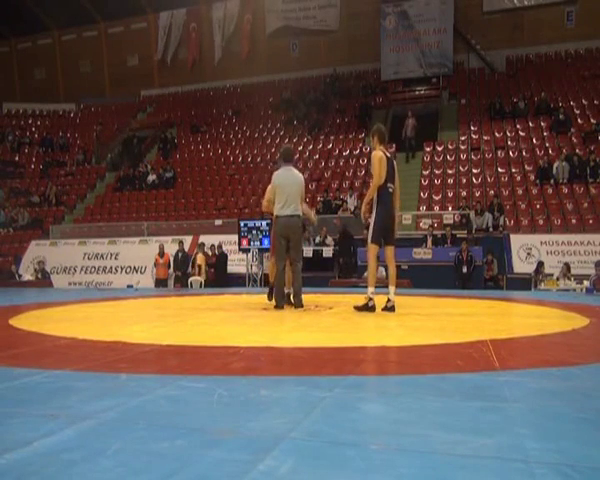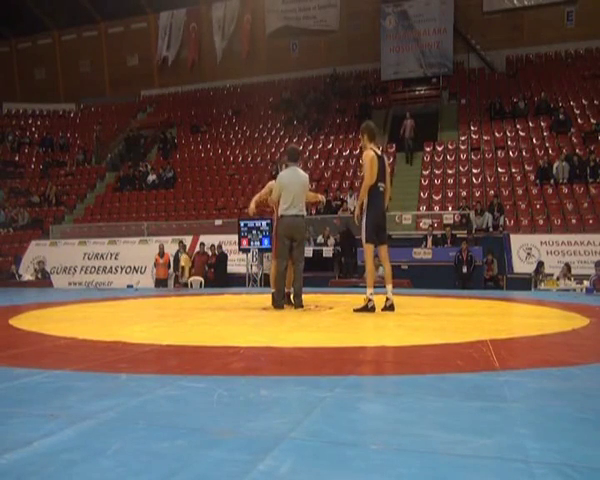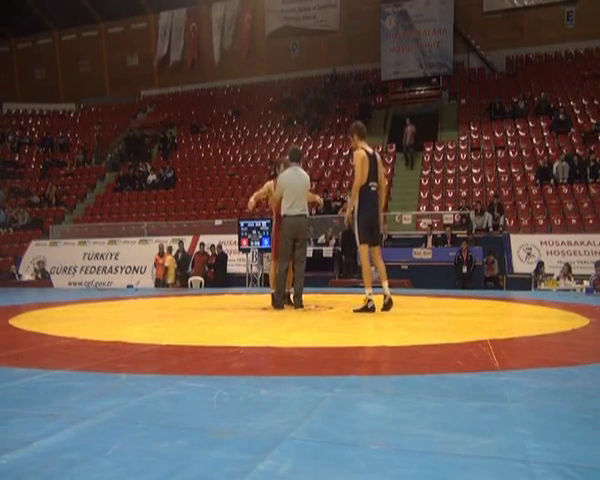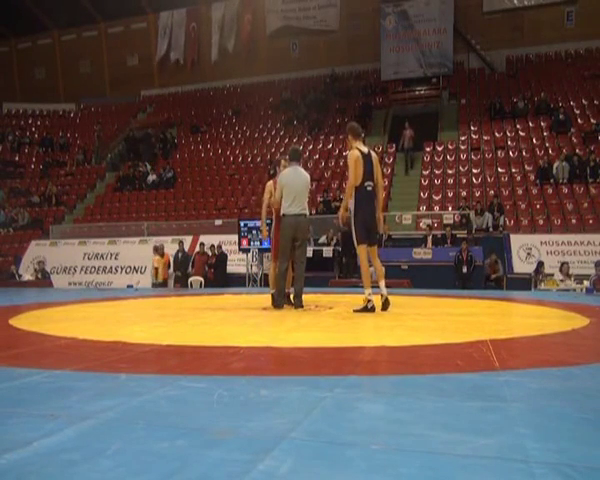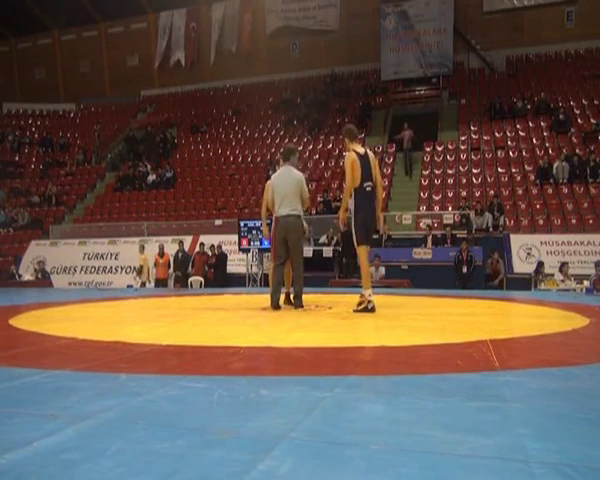
dt=0.4s
person 1, frame 1
left shoulder: (376, 154)
right shoulder: (391, 159)
left elbow: (377, 181)
left wrist: (365, 202)
left hip: (380, 208)
right hip: (390, 210)
left knee: (371, 253)
right knee: (390, 257)
left ankle: (371, 299)
right ankle: (391, 300)
person 1, frame 2
left shoulder: (368, 153)
right shoulder: (382, 156)
left elbow: (368, 181)
left wrist: (358, 204)
left hip: (371, 207)
right hip: (381, 208)
left knee: (368, 254)
right knee: (384, 255)
left ankle: (370, 300)
right ankle: (389, 299)
person 1, frame 3
left shoulder: (359, 153)
right shoulder: (376, 155)
left elbow: (358, 181)
right elbow: (383, 185)
left wrist: (349, 207)
left hip: (362, 207)
right hip: (374, 208)
left knee: (364, 254)
right knee: (377, 254)
left ankle: (369, 300)
right ankle: (387, 294)
person 1, frame 4
left shoulder: (353, 154)
right shoulder: (373, 155)
left elbow: (351, 182)
right elbow: (380, 185)
left wrist: (343, 207)
right wrist: (379, 211)
left hip: (359, 207)
right hip: (372, 208)
left knee: (362, 255)
right knee: (374, 255)
left ankle: (369, 301)
right ankle: (384, 294)
person 1, frame 5
left shoulder: (350, 156)
right shoulder: (370, 155)
left elbow: (349, 185)
right elbow: (379, 184)
left wrist: (342, 210)
right wrist: (379, 211)
left hip: (359, 209)
right hip: (371, 209)
left knee: (362, 256)
right knee: (365, 254)
left ankle: (369, 301)
right ankle: (365, 295)
person 2, frame 1
left shoulder: (276, 176)
right shoulder: (300, 177)
left elbow: (272, 199)
right wrist: (305, 209)
left hip: (280, 220)
right hip: (295, 220)
left knee: (280, 262)
right knee: (296, 261)
left ankle: (280, 300)
right ankle: (297, 299)
person 2, frame 2
left shoulder: (281, 176)
right shoulder: (304, 177)
left elbow: (274, 200)
left wrist: (275, 205)
left hip: (284, 220)
right hip: (299, 220)
left knee: (282, 261)
right knee: (298, 262)
left ankle: (279, 300)
right ankle: (297, 299)
person 2, frame 3
left shoulder: (283, 176)
right shoulder: (306, 176)
left elbow: (276, 199)
left wrist: (273, 205)
left hip: (288, 220)
right hip: (302, 220)
left knee: (283, 261)
right knee: (300, 261)
left ankle: (279, 299)
right ankle: (298, 299)
person 2, frame 4
left shoulder: (283, 175)
right shoulder: (306, 176)
left elbow: (277, 201)
left wrist: (276, 206)
left hip: (287, 219)
right hip: (302, 219)
left knee: (283, 261)
right knee: (300, 261)
left ankle: (279, 299)
right ankle: (298, 299)
person 2, frame 5
left shoulder: (274, 177)
right shoulder: (298, 175)
left elbow: (270, 203)
right elbow: (306, 201)
left hip: (280, 221)
right hip: (294, 220)
left knee: (279, 262)
right knee: (297, 262)
left ankle: (275, 299)
right ankle: (298, 300)
person 3, frame 1
right shoulder: (272, 188)
left elbow: (301, 205)
right elbow: (264, 206)
left wrist: (310, 213)
right wrist: (271, 207)
left knee: (289, 261)
right knee: (274, 258)
left ankle: (287, 295)
right ankle: (272, 283)
person 3, frame 2
right shoulder: (273, 184)
left elbow: (307, 196)
right elbow: (259, 196)
left wrist: (317, 196)
right wrist: (252, 203)
right hip: (279, 224)
left knee: (290, 261)
right knee: (276, 260)
left ankle: (288, 294)
right ankle: (274, 294)
person 3, frame 3
right shoulder: (271, 184)
right elbow: (258, 195)
left wrist: (315, 197)
right wrist: (252, 199)
right hip: (278, 224)
left knee: (289, 262)
right knee: (275, 261)
left ankle: (287, 294)
right ankle: (274, 295)
person 3, frame 4
right shoulder: (271, 184)
right elbow: (265, 206)
right wrist: (264, 226)
right hip: (277, 224)
right knee: (275, 261)
left ankle: (287, 295)
right ankle: (273, 295)
person 3, frame 5
right shoulder: (271, 183)
right elbow: (265, 205)
right wrist: (264, 225)
right hip: (277, 223)
left knee: (288, 262)
right knee: (275, 261)
left ankle: (287, 295)
